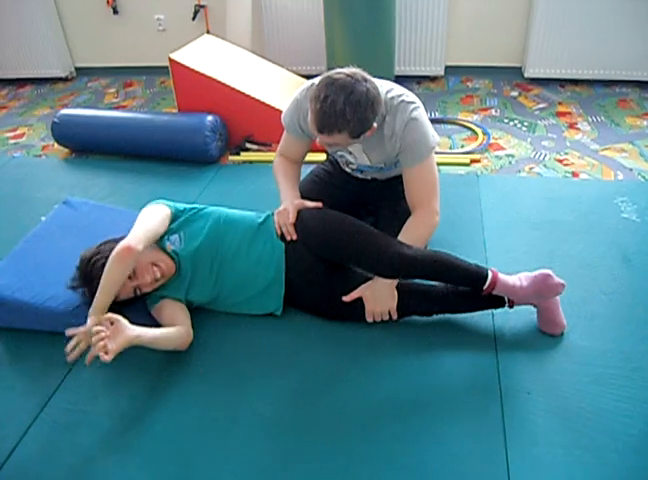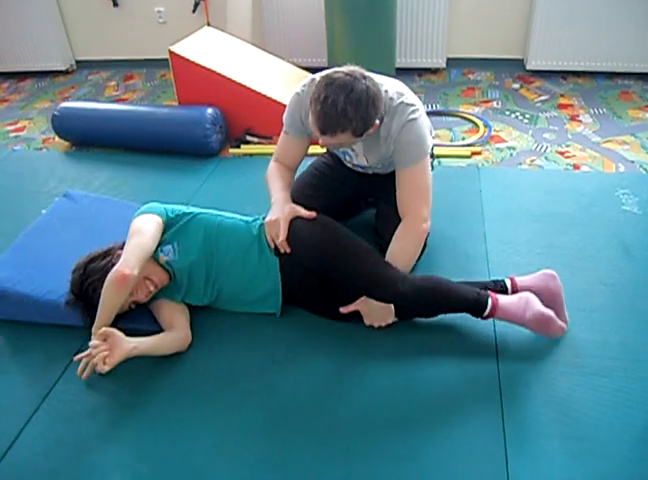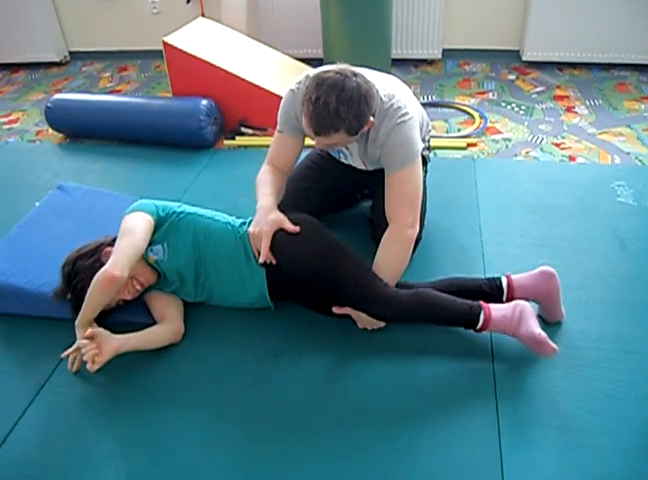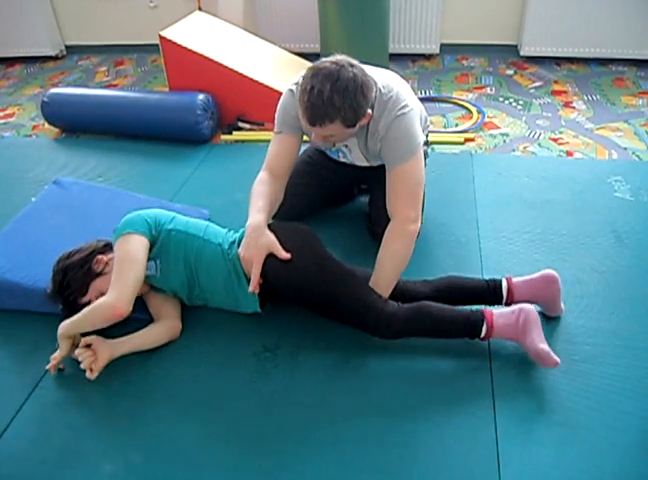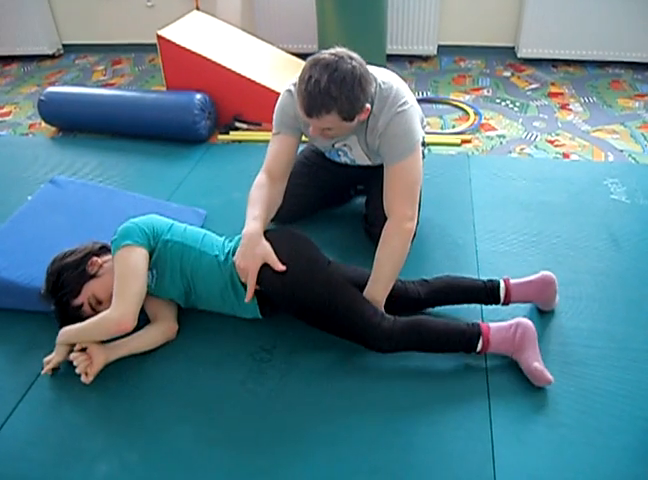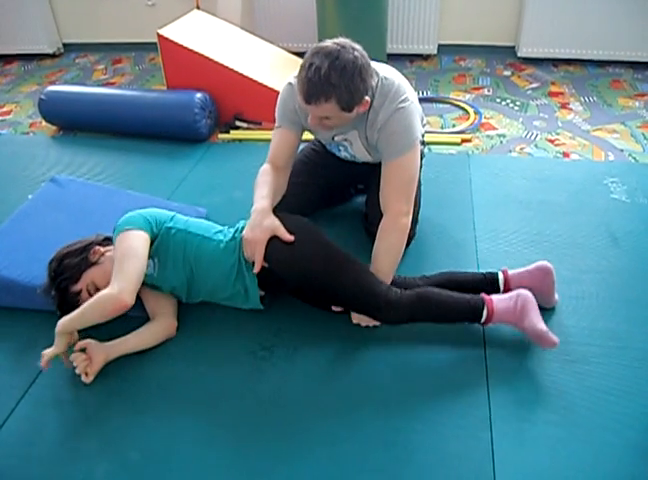
dt=0.3s
person 1, frame 1
left shoulder: (158, 211)
right shoulder: (164, 295)
left elbow: (130, 247)
right elbow: (182, 334)
left wrist: (97, 314)
right wrist: (129, 334)
left hip: (295, 237)
right hip: (295, 291)
left knee: (399, 261)
right knee: (410, 303)
left ankle: (510, 284)
right ankle: (516, 299)
person 1, frame 2
left shoulder: (151, 217)
right shoulder: (164, 295)
left elbow: (123, 272)
right elbow: (180, 336)
left wrist: (99, 329)
right wrist: (125, 346)
left hip: (291, 245)
right hip: (291, 292)
left knee: (397, 290)
right knee: (411, 309)
left ankle: (509, 302)
right ankle: (525, 287)
person 1, frame 3
left shoulder: (140, 213)
right shoulder: (156, 284)
left elbow: (114, 272)
right elbow: (172, 328)
left wrist: (83, 321)
right wrist: (113, 342)
left hip: (282, 247)
right hip: (281, 288)
left knee: (387, 304)
right knee: (401, 296)
left ankle: (503, 316)
right ankle: (521, 286)
person 1, frame 4
left shoulder: (133, 227)
right shoulder: (150, 284)
left elbow: (118, 304)
right elbow: (170, 324)
left wrist: (69, 328)
right wrist: (109, 348)
left hip: (276, 258)
right hip: (270, 287)
left knee: (385, 319)
right knee: (407, 292)
left ankle: (509, 321)
right ankle: (521, 287)
person 1, frame 5
left shoulder: (130, 235)
right shoulder: (147, 281)
left elbow: (123, 319)
right elbow: (166, 326)
left wrist: (68, 335)
right wrist: (104, 352)
left hip: (273, 266)
right hip: (268, 290)
left knee: (380, 331)
right knee: (408, 295)
left ankle: (503, 336)
right ankle: (516, 288)
person 1, frame 6
left shoulder: (133, 225)
right shoulder: (148, 278)
left elbow: (119, 299)
right elbow: (166, 323)
left wrist: (67, 326)
right wrist: (104, 351)
left hip: (275, 251)
right hip: (269, 285)
left knee: (387, 302)
right knee: (402, 290)
left ankle: (508, 305)
right ankle: (512, 279)
person 2, frame 1
left shoulder: (408, 119)
right shoulder: (306, 99)
left elbow: (427, 212)
right elbow: (285, 158)
left wrist: (386, 280)
right wrist: (289, 198)
left hip: (396, 176)
right hip: (344, 170)
right knee: (288, 225)
left ankle: (377, 211)
right ankle: (362, 210)
person 2, frame 2
left shoulder: (406, 119)
right shoulder: (305, 97)
left elbow: (417, 220)
right elbow: (281, 163)
right wrist: (280, 203)
left hip: (397, 170)
right hip: (344, 163)
left knee: (402, 253)
right knee: (285, 226)
left ankle: (378, 203)
right ankle: (363, 200)
person 2, frame 3
left shoulder: (398, 121)
right shoulder: (299, 95)
left elbow: (405, 227)
right elbow: (274, 167)
right wrist: (266, 207)
left hip: (396, 159)
right hip: (339, 159)
left knee: (393, 232)
right knee: (284, 209)
left ankle: (373, 194)
right ankle: (359, 191)
person 2, frame 4
left shoulder: (397, 115)
right shoulder: (296, 97)
left elbow: (407, 221)
right elbow: (272, 173)
right wrist: (256, 225)
left hip: (398, 154)
right hip: (334, 156)
left knee: (390, 230)
right knee: (282, 207)
left ankle: (372, 190)
right ankle: (355, 187)
person 2, frame 5
left shoulder: (397, 112)
right shoulder: (294, 98)
left elbow: (402, 220)
right elbow: (271, 176)
left wrist: (372, 301)
right wrist: (253, 230)
left hip: (389, 160)
right hip: (332, 156)
left knee: (384, 231)
right knee: (280, 209)
left ankle: (369, 190)
right ankle: (352, 188)
person 2, frame 6
left shoulder: (397, 107)
right shoulder: (296, 92)
left elbow: (399, 215)
right elbow: (275, 165)
right wrist: (261, 210)
left hip: (390, 159)
right hip: (333, 153)
left knee: (387, 234)
right knee: (280, 207)
left ankle: (369, 191)
right ankle: (352, 188)
